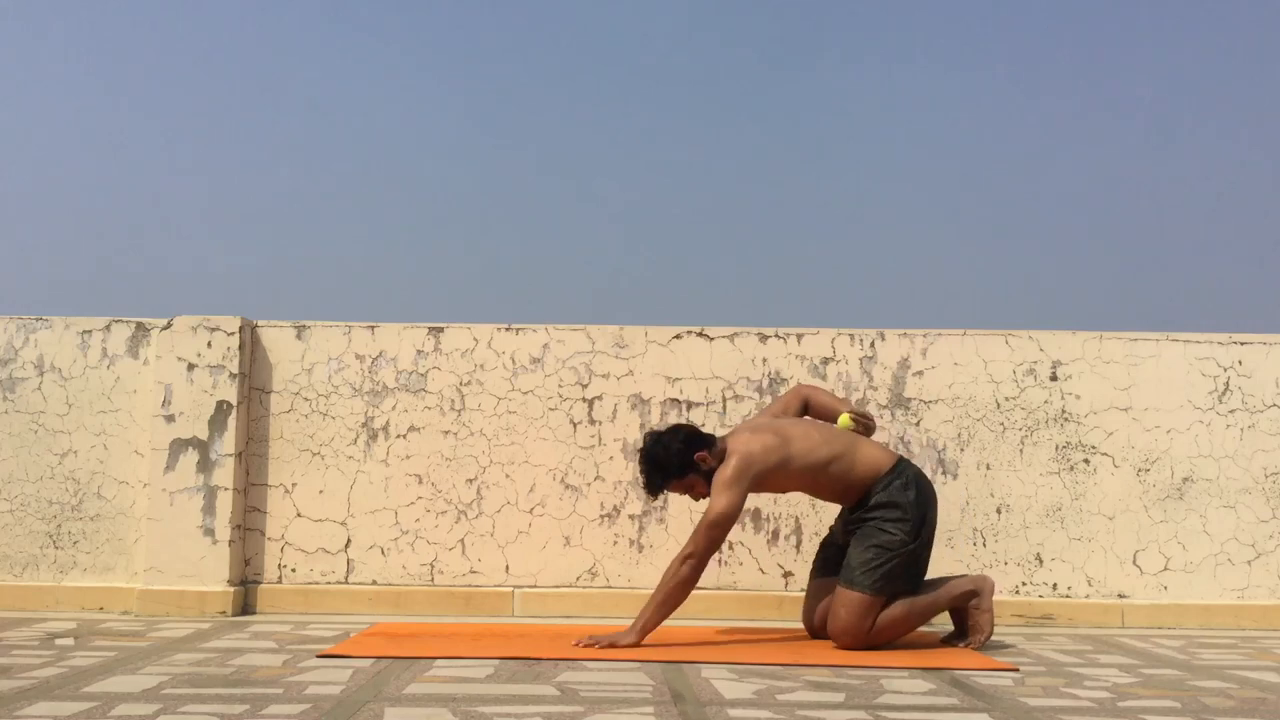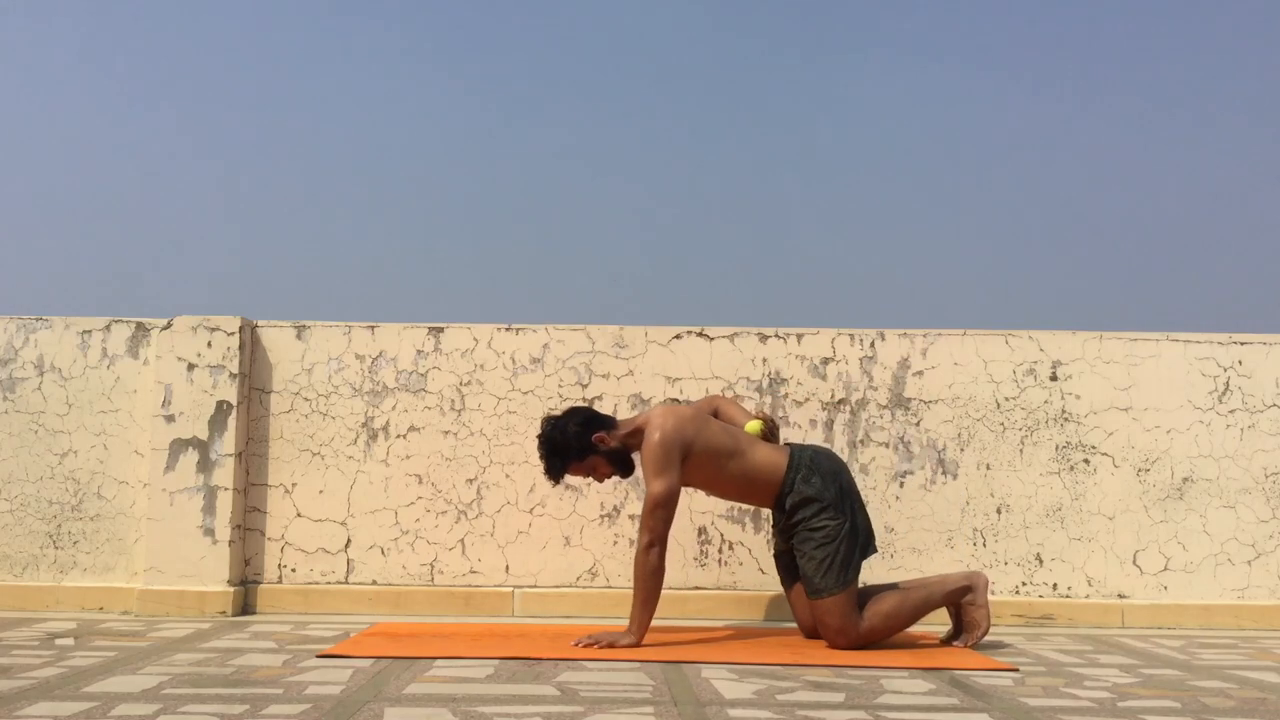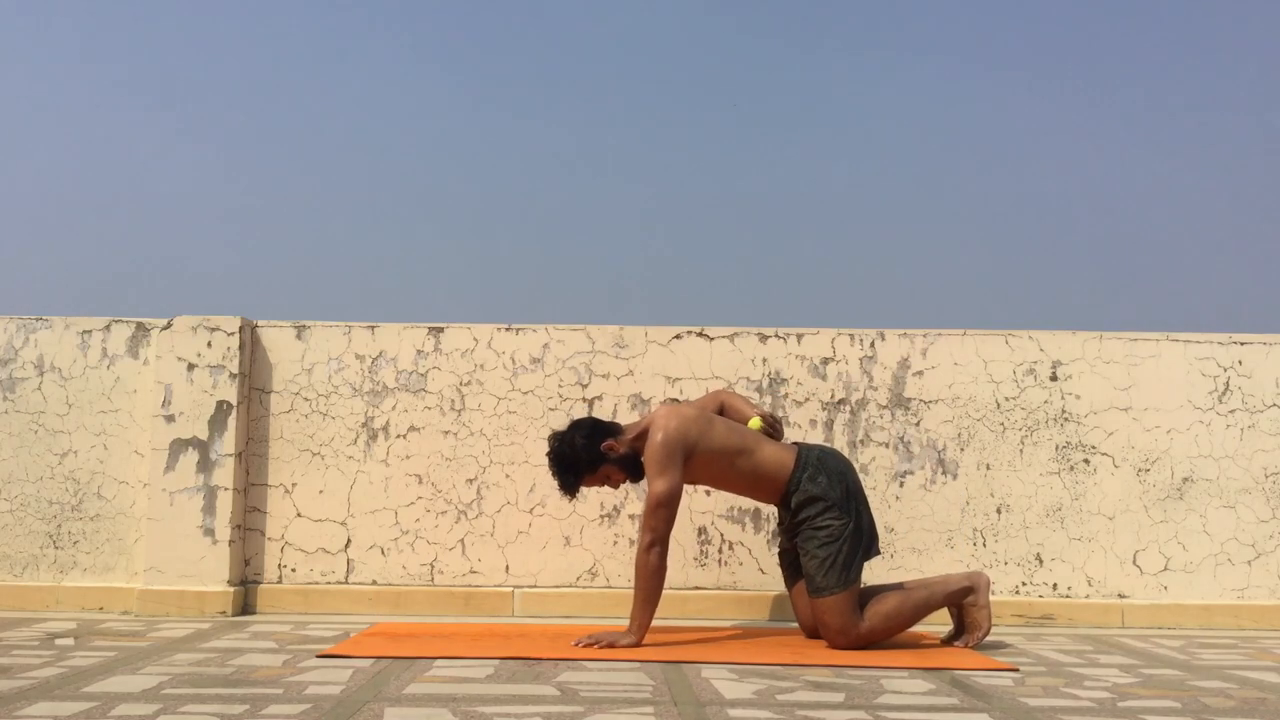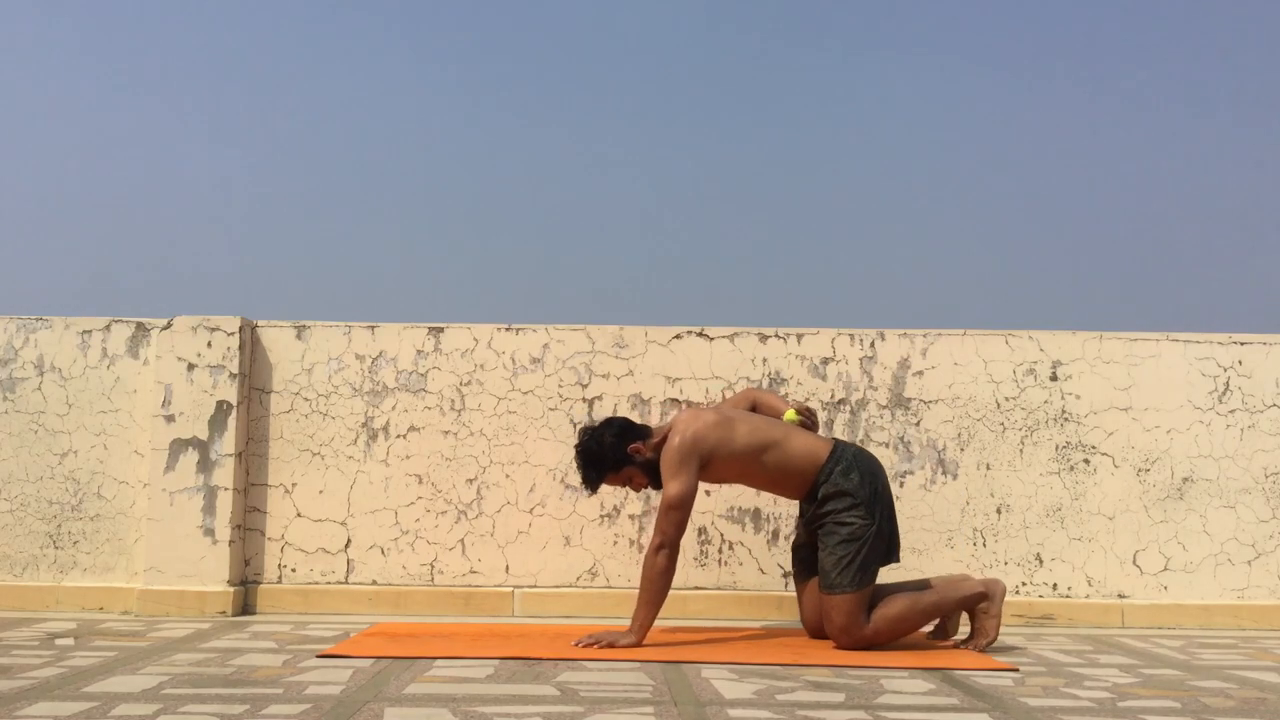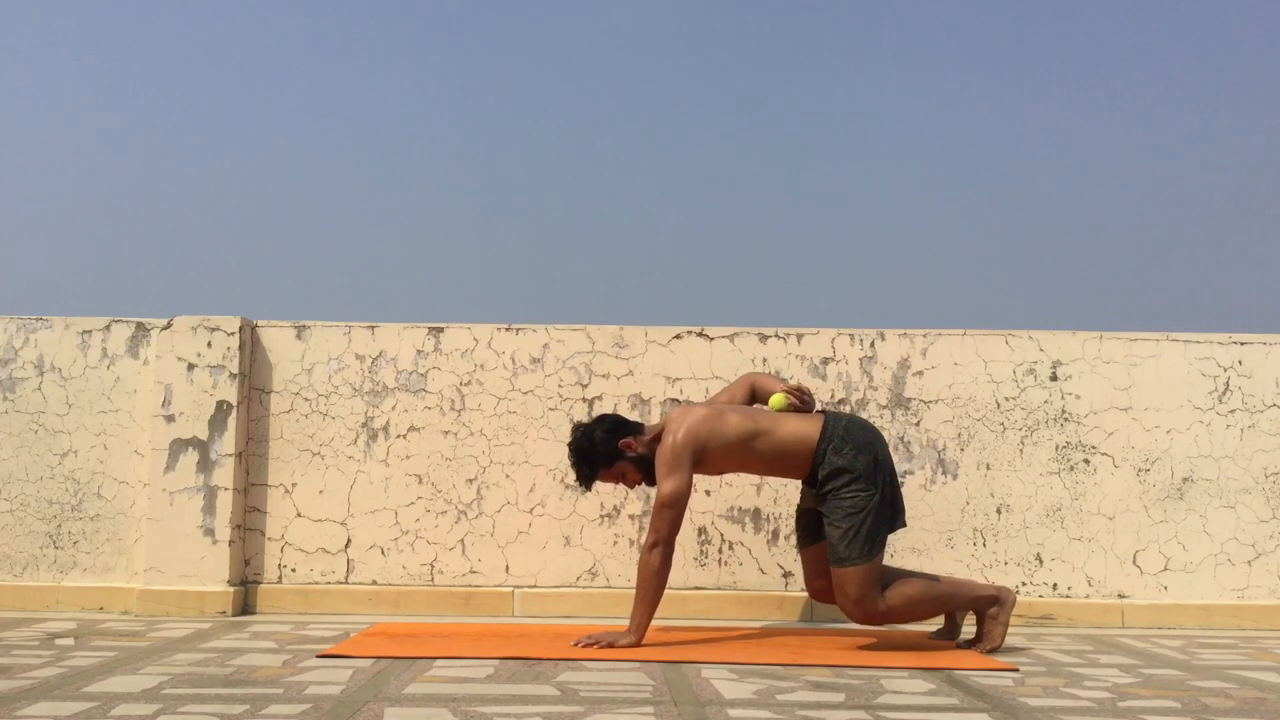
dt=0.7s
person 1, frame 1
left shoulder: (738, 463)
right shoulder: (749, 435)
left elbow: (693, 559)
right elbow: (801, 393)
left wrist: (636, 632)
right wrist: (846, 413)
left hip: (899, 498)
right hip: (864, 500)
left knee: (849, 633)
right knee: (817, 625)
left ankle: (965, 590)
right ankle: (946, 593)
person 1, frame 2
left shoulder: (658, 437)
right shoulder: (660, 426)
left elbow: (652, 543)
right elbow: (715, 403)
left wrist: (633, 633)
right wrist: (753, 426)
left hip: (814, 488)
right hip: (796, 495)
left knee: (845, 634)
right knee: (814, 624)
left ankle: (962, 586)
right ankle: (948, 591)
person 1, frame 3
left shoulder: (661, 439)
right shoulder: (667, 425)
left elbow: (653, 543)
right elbow: (720, 397)
left wrist: (634, 632)
right wrist: (757, 418)
left hip: (820, 486)
right hip: (802, 495)
left knee: (846, 633)
right knee: (815, 623)
left ankle: (964, 586)
right ankle: (938, 589)
person 1, frame 4
left shoulder: (679, 445)
right shoulder: (691, 428)
left elbow: (664, 546)
right elbow: (752, 396)
left wrist: (635, 633)
right wrist: (790, 415)
left hip: (848, 484)
right hip: (824, 492)
left knee: (850, 633)
right knee: (818, 623)
left ankle: (976, 593)
right ankle: (947, 588)
person 1, frame 5
left shoulder: (674, 443)
right shoulder: (690, 424)
left elbow: (658, 545)
right elbow: (750, 380)
left wrist: (634, 633)
right wrist: (786, 393)
left hip: (849, 454)
right hip: (829, 460)
left knee: (864, 606)
right knee: (824, 588)
left ankle: (988, 596)
right ankle: (954, 594)
